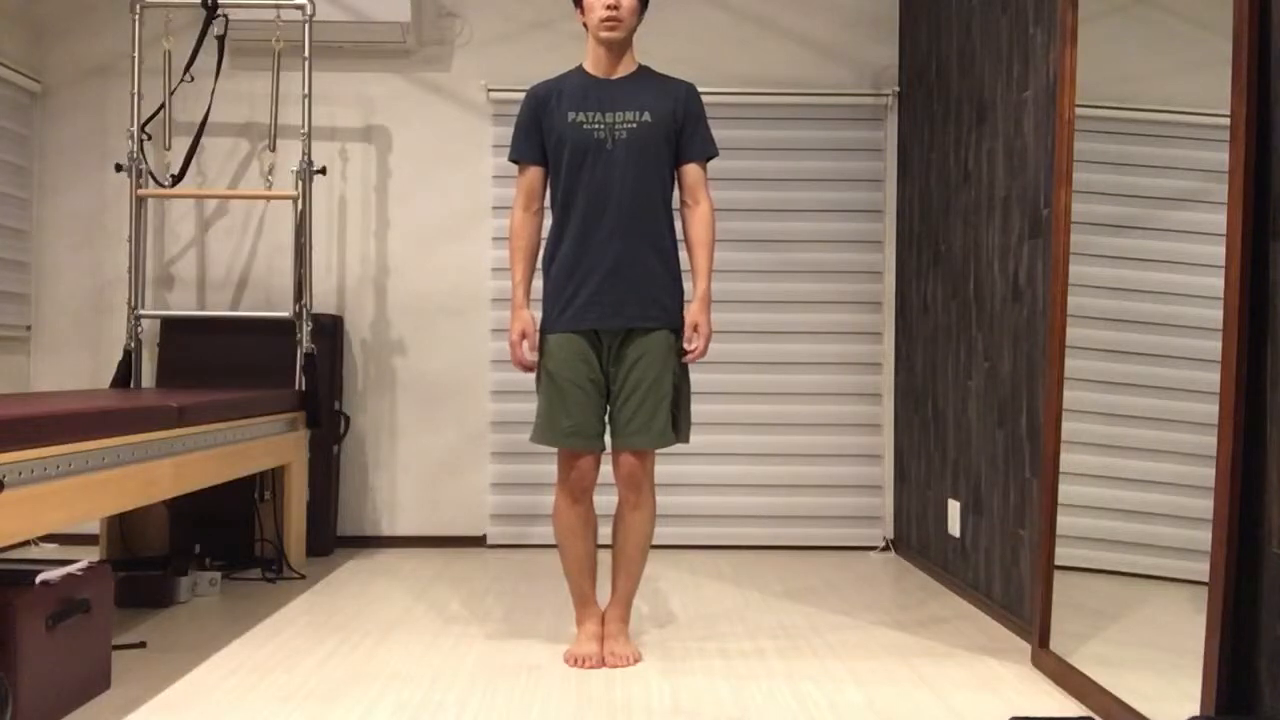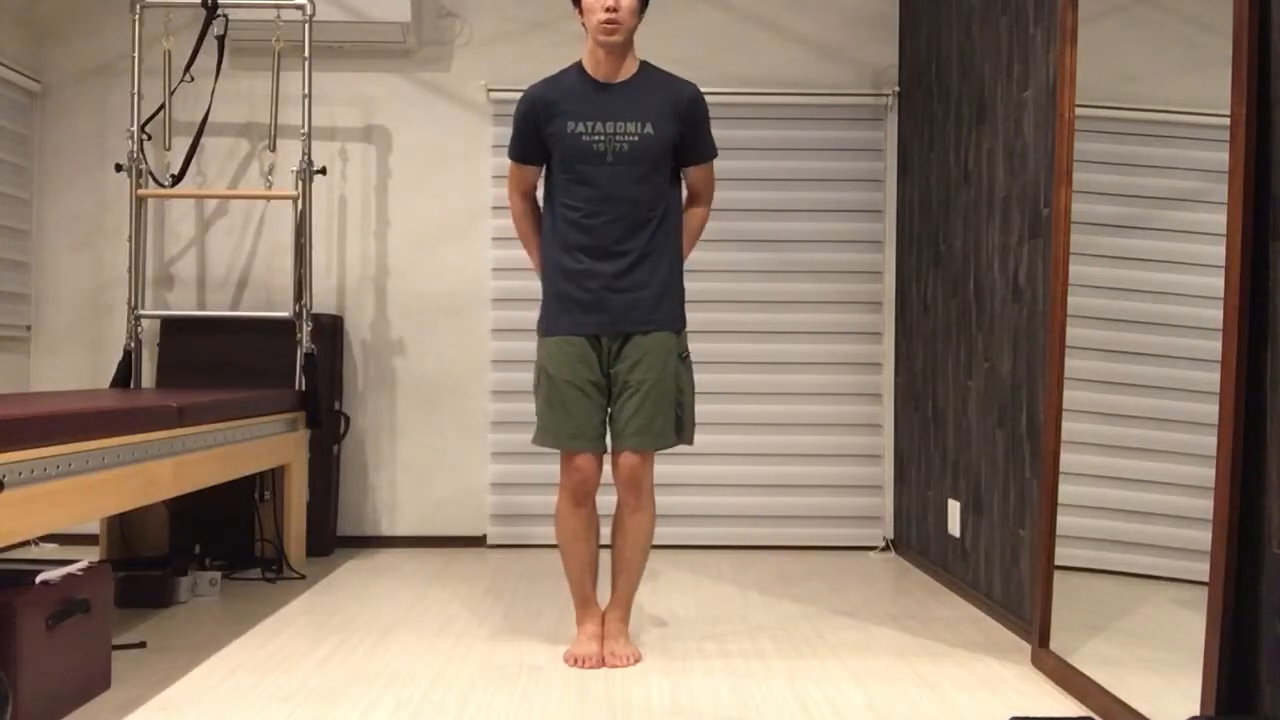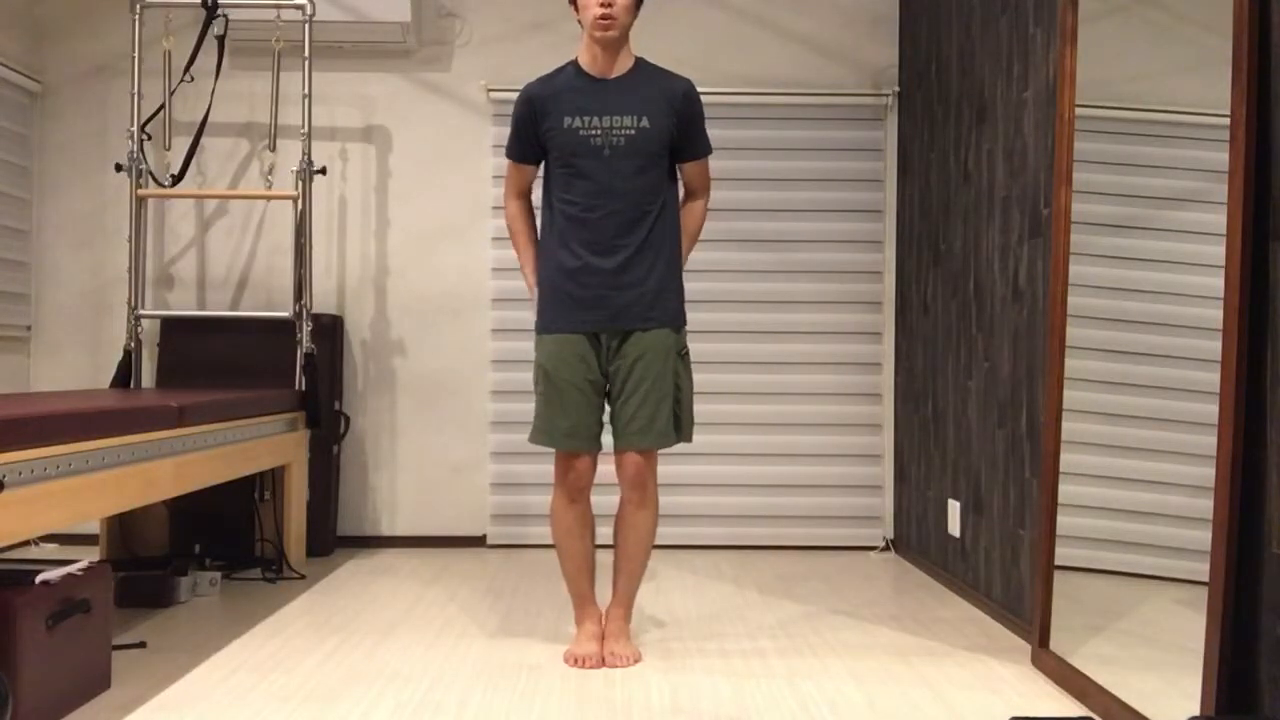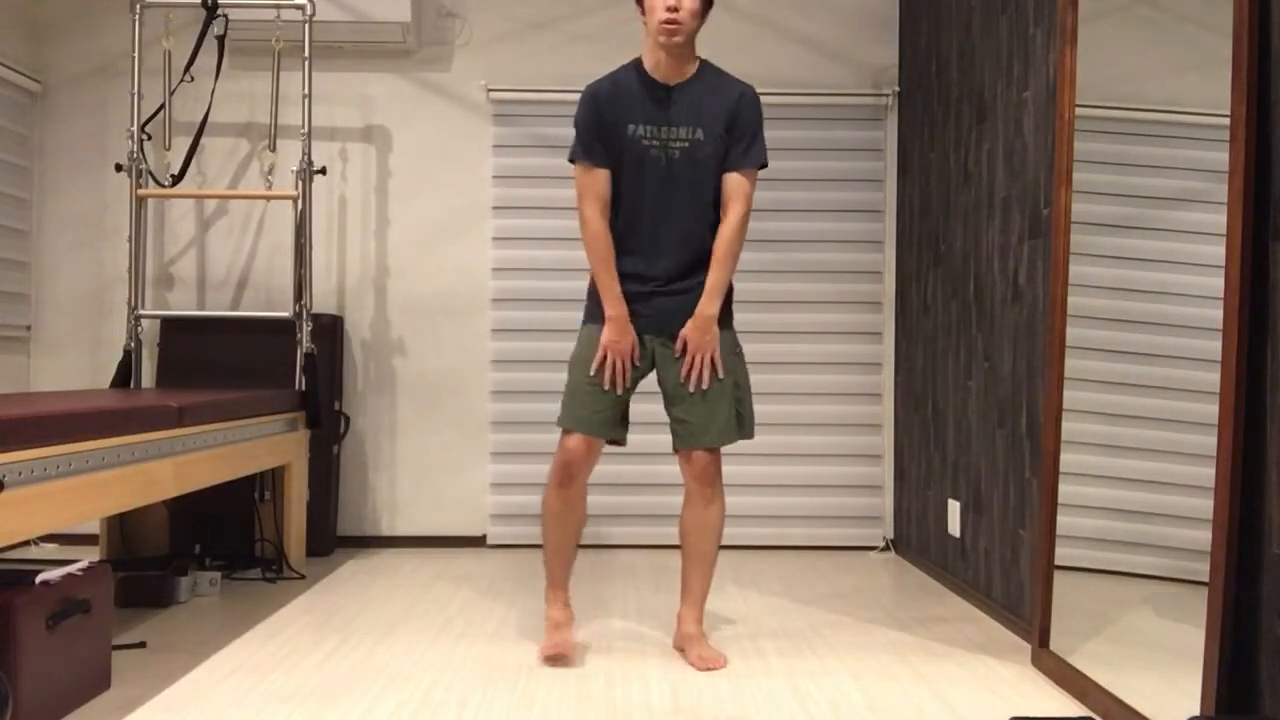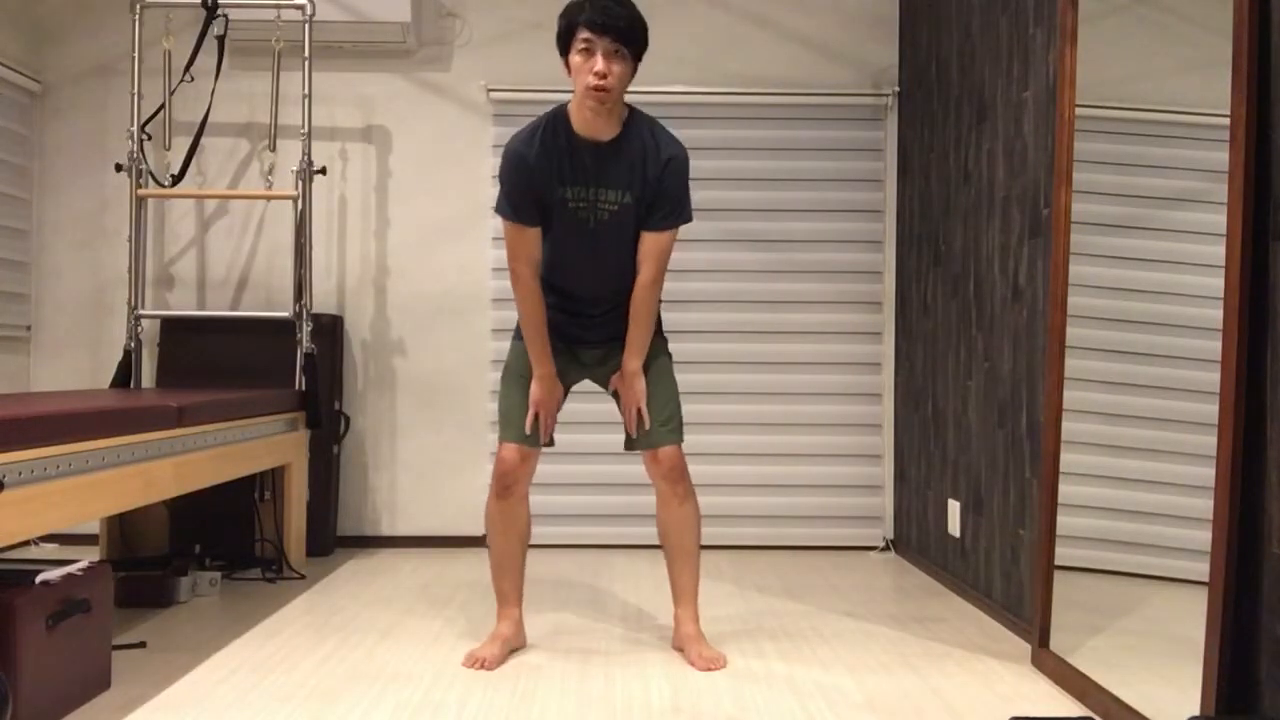
dt=1s
person 1, frame 1
left shoulder: (676, 99)
right shoulder: (546, 100)
left elbow: (696, 201)
right elbow: (527, 207)
left wrist: (701, 296)
right wrist: (519, 304)
left hip: (650, 316)
right hip: (569, 315)
left knee: (634, 471)
right knee: (575, 472)
left ankle: (619, 619)
right ankle: (585, 618)
person 1, frame 2
left shoulder: (679, 100)
right shoulder: (544, 101)
left elbow: (699, 196)
right elbow: (521, 195)
left wrist: (660, 269)
right wrist: (553, 273)
left hip: (651, 320)
right hip: (569, 319)
left knee: (633, 473)
right knee: (578, 475)
left ankle: (619, 619)
right ankle: (585, 618)
person 1, frame 3
left shoulder: (674, 95)
right shoulder: (541, 98)
left elbow: (696, 193)
right elbow: (517, 196)
left wrist: (662, 268)
right wrist: (538, 280)
left hip: (650, 316)
right hip: (567, 316)
left knee: (638, 472)
right knee: (573, 472)
left ankle: (620, 617)
right ankle: (585, 619)
person 1, frame 4
left shoulder: (735, 101)
right shoulder: (605, 98)
left elbow: (734, 213)
right elbow: (593, 211)
left wrist: (707, 314)
right wrist: (616, 314)
left hip: (698, 313)
right hip: (616, 309)
left knee: (702, 466)
right knee: (572, 455)
left ankle: (690, 623)
right ankle: (557, 606)
person 1, frame 5
left shoulder: (663, 154)
right shoulder: (528, 150)
left elbow: (649, 272)
right elbow: (523, 270)
left wrist: (632, 366)
right wrist: (543, 372)
left hip: (631, 330)
right hip: (548, 328)
left knee: (669, 464)
right knee: (510, 467)
left ankle: (687, 623)
right ankle: (509, 622)
